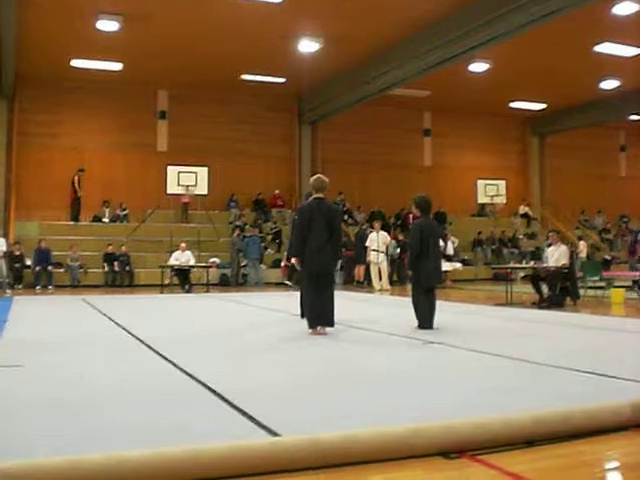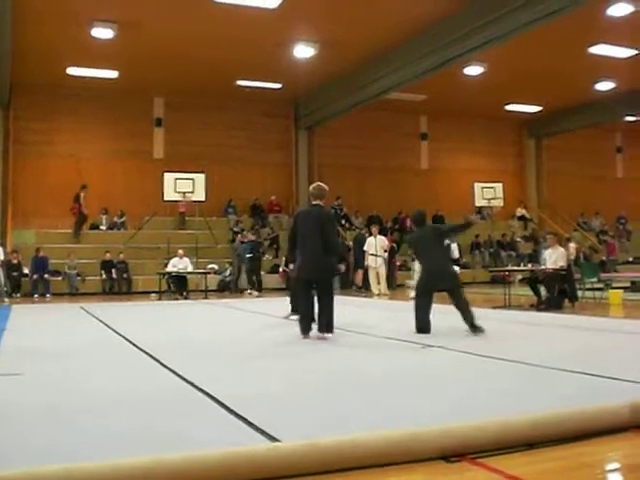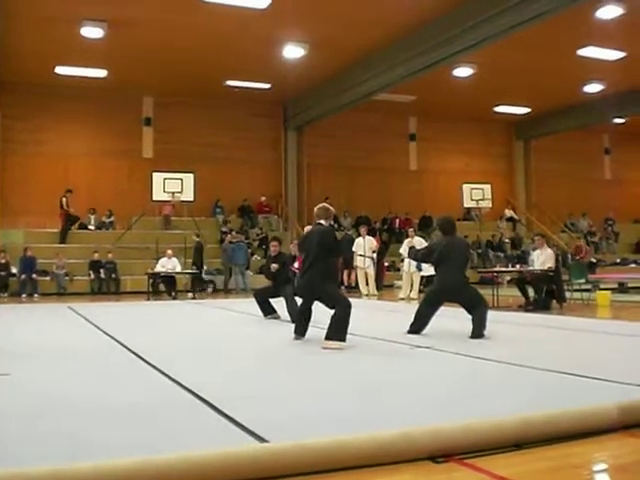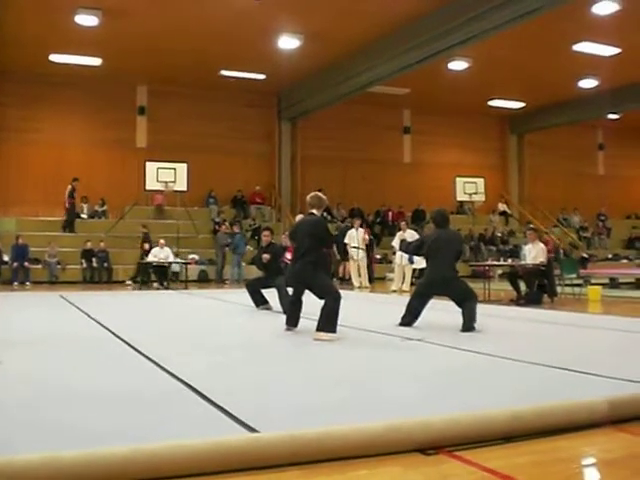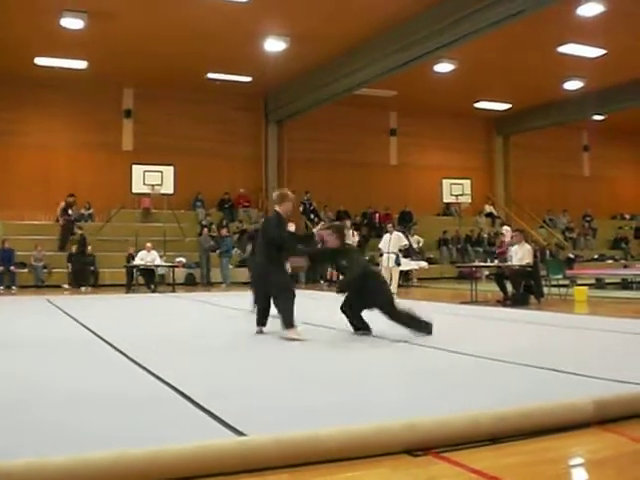
dt=1s
person 1, frame 1
left shoulder: (304, 208)
right shoulder: (334, 210)
left elbow: (299, 234)
right elbow: (337, 235)
left wrist: (296, 255)
right wrist: (336, 256)
left hip: (309, 257)
right hip: (327, 258)
left knee: (310, 292)
right knee: (326, 291)
left ankle: (314, 325)
right ankle: (323, 325)
person 1, frame 2
left shoulder: (300, 214)
right shoulder: (327, 215)
left elbow: (292, 238)
right elbow: (332, 239)
left wrist: (294, 257)
right wrist: (339, 260)
left hip: (304, 263)
right hip: (323, 263)
left knee: (304, 298)
right knee: (325, 297)
left ankle: (305, 330)
right ankle: (323, 330)
person 1, frame 3
left shoulder: (310, 232)
right shoulder: (328, 231)
left elbow: (301, 248)
right elbow: (337, 253)
left hip: (305, 279)
right hip: (319, 279)
left knee: (306, 303)
right knee: (343, 305)
left ankle: (299, 332)
right ankle: (332, 339)
person 1, frame 4
left shoulder: (301, 222)
right shoulder: (319, 222)
left elbow: (292, 237)
right elbow: (329, 244)
left hip: (297, 267)
right hip: (311, 268)
left knee: (297, 293)
right knee: (333, 295)
left ankle: (291, 323)
right ankle: (323, 331)
person 1, frame 5
left shoulder: (277, 219)
right shoulder: (273, 219)
left elbow: (284, 241)
right elbow: (279, 240)
right wrist: (289, 231)
left hip: (266, 264)
right hip: (267, 265)
left knee: (263, 295)
right knee: (284, 294)
left ankle: (260, 325)
right ankle: (289, 328)
person 2, frame 1
left shoulder: (418, 224)
right shoulder: (434, 224)
left elbow: (414, 248)
right elbow: (437, 245)
left wrist: (411, 266)
right wrist: (436, 262)
left hip: (421, 265)
right hip: (433, 264)
left knee: (419, 294)
right knee: (430, 293)
left ankle: (425, 323)
right ankle: (428, 323)
person 2, frame 2
left shoulder: (412, 238)
right shoulder: (435, 229)
right elbow: (453, 230)
right wrist: (469, 222)
left hip: (428, 272)
right hip: (445, 269)
left knee: (422, 299)
right knee: (458, 298)
left ankle: (422, 328)
right ankle: (472, 325)
person 2, frame 3
left shoulder: (436, 245)
right shoulder: (464, 244)
left elbow: (419, 256)
right elbow: (466, 261)
left wrist: (411, 249)
left hip: (441, 284)
right hip: (459, 283)
left knee: (427, 305)
right knee: (479, 305)
left ankle: (415, 329)
right ankle: (477, 332)
person 2, frame 4
left shoulder: (428, 237)
right shoulder: (457, 237)
left elbow: (410, 248)
right elbow: (458, 255)
left wrist: (402, 242)
left hip: (431, 277)
right hip: (449, 276)
left knee: (418, 298)
right knee: (469, 298)
left ankle: (406, 321)
right ankle: (468, 325)
person 2, frame 5
left shoulder: (349, 250)
right shoulder: (329, 251)
left elbow: (356, 273)
left wrist: (342, 287)
left hip: (375, 284)
right hip: (358, 286)
left knee: (392, 312)
right knee: (347, 308)
left ankle: (425, 327)
right ankle: (363, 328)
